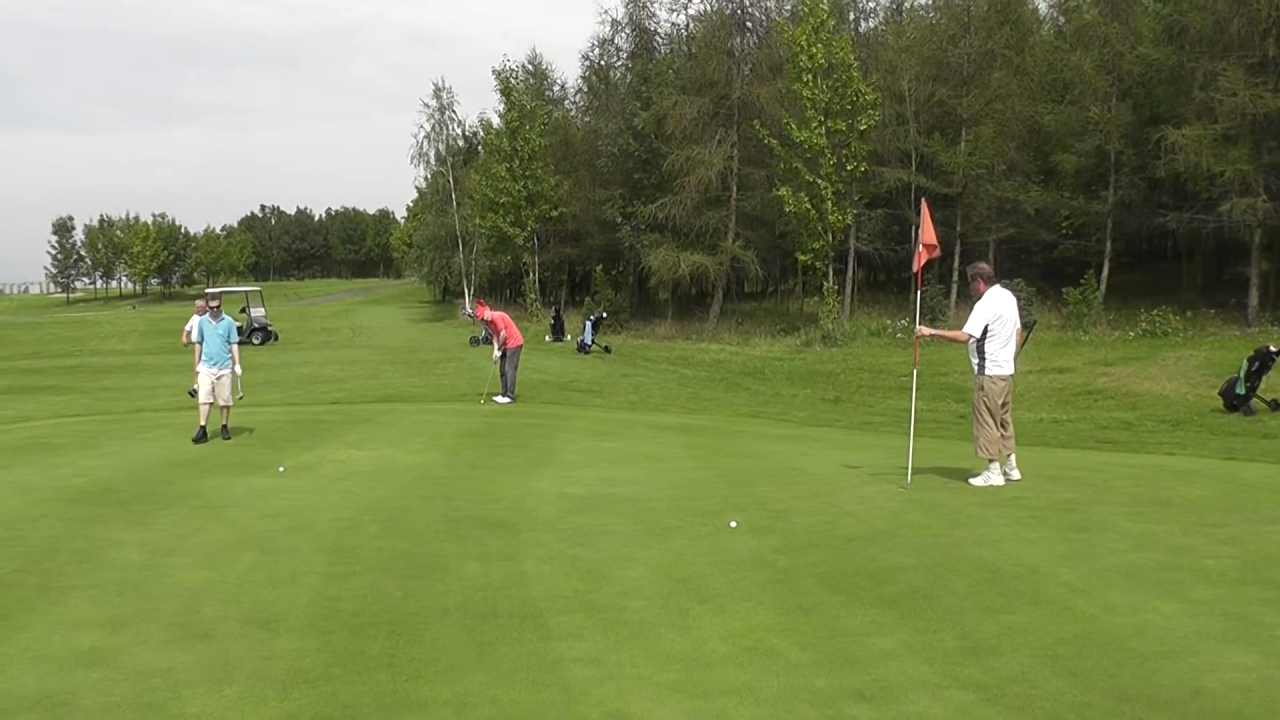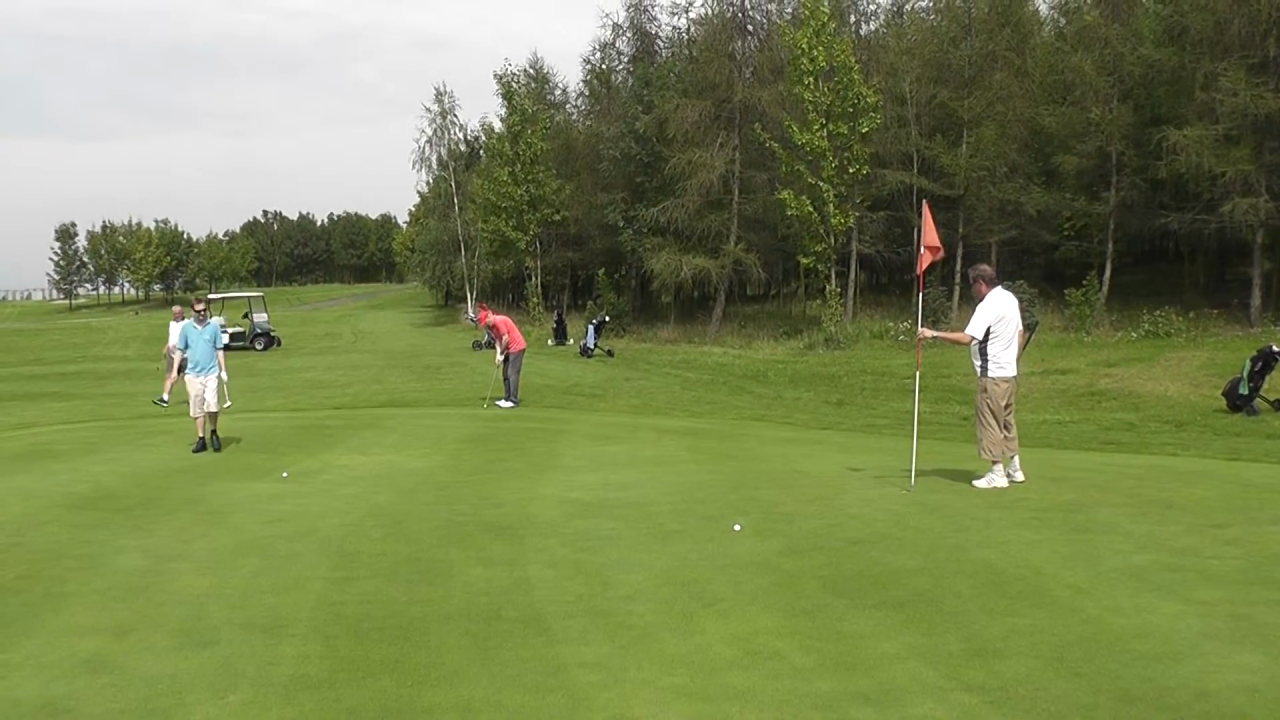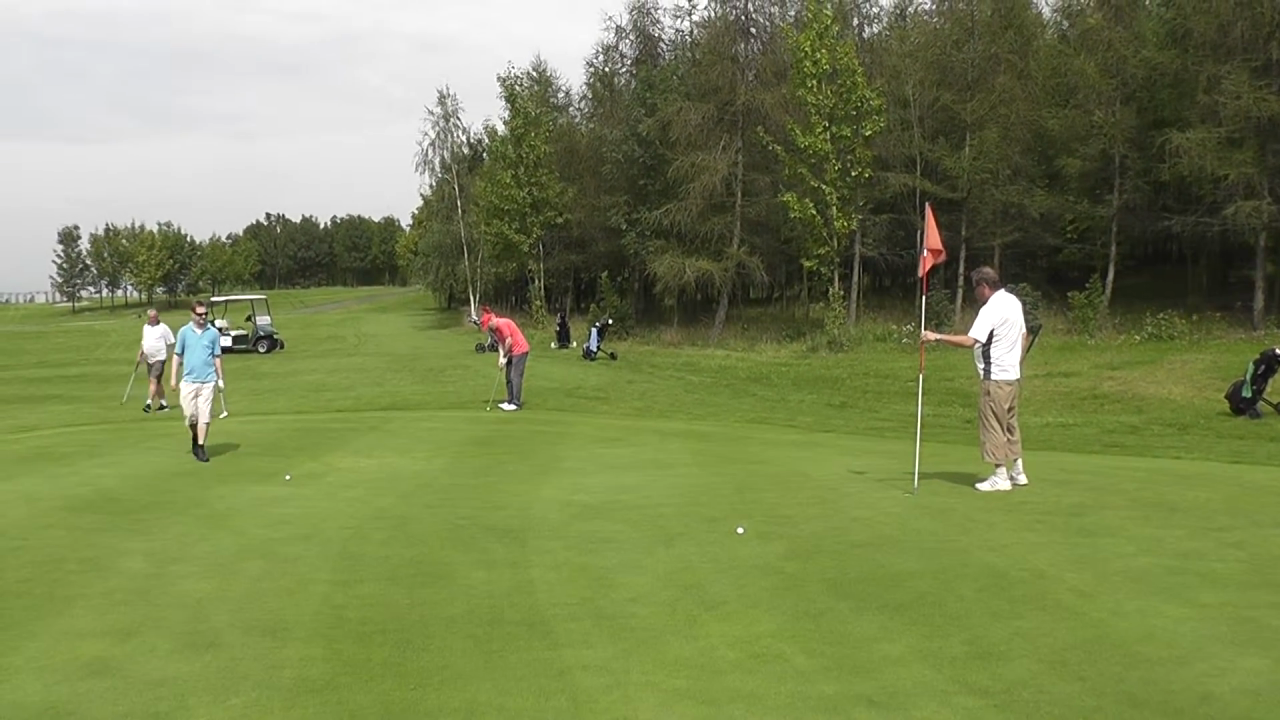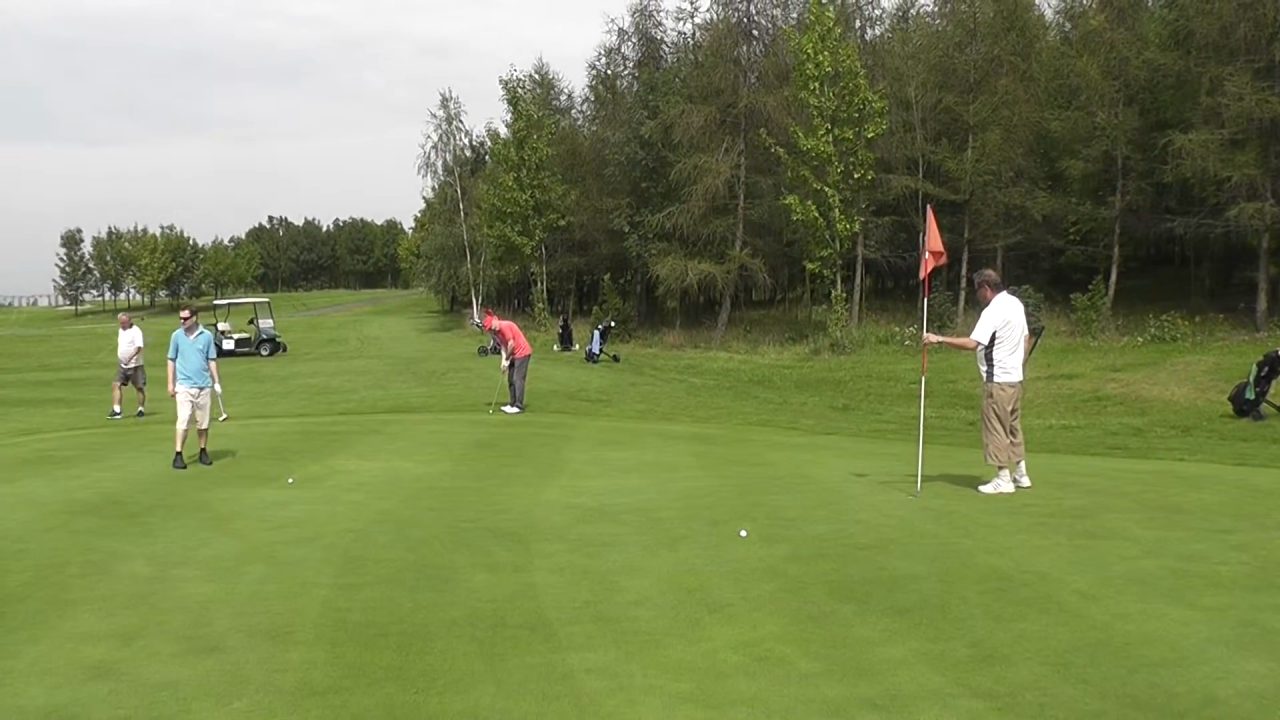
dt=0.5s
person 1, frame 1
left shoulder: (986, 304)
right shoulder: (1008, 297)
left elbow: (964, 336)
right elbow: (1017, 331)
left wrist: (932, 332)
left hip: (989, 372)
right hip: (1006, 370)
left knee: (986, 421)
right knee: (1003, 419)
left ankle: (993, 472)
right ankle: (1010, 466)
person 1, frame 2
left shoulder: (988, 306)
right shoulder: (1010, 298)
left elbow: (966, 338)
right elbow: (1019, 332)
left wrist: (934, 334)
left hip: (992, 374)
right hip: (1009, 371)
left knee: (990, 423)
right knee: (1007, 421)
left ankle: (997, 474)
right ankle: (1014, 468)
person 1, frame 3
left shoulder: (991, 309)
right shoulder: (1013, 302)
left elbow: (970, 341)
right elbow: (1023, 336)
left wrist: (937, 337)
left hip: (995, 377)
right hip: (1012, 374)
left knee: (993, 425)
right knee: (1010, 423)
left ankle: (1000, 476)
right ankle: (1017, 471)
person 1, frame 4
left shoulder: (993, 311)
right shoulder: (1015, 303)
left elbow: (972, 343)
right elbow: (1025, 337)
left wrist: (939, 339)
left hip: (998, 379)
right hip: (1015, 376)
left knee: (996, 428)
right knee: (1013, 426)
left ankle: (1004, 478)
right ankle: (1020, 474)
